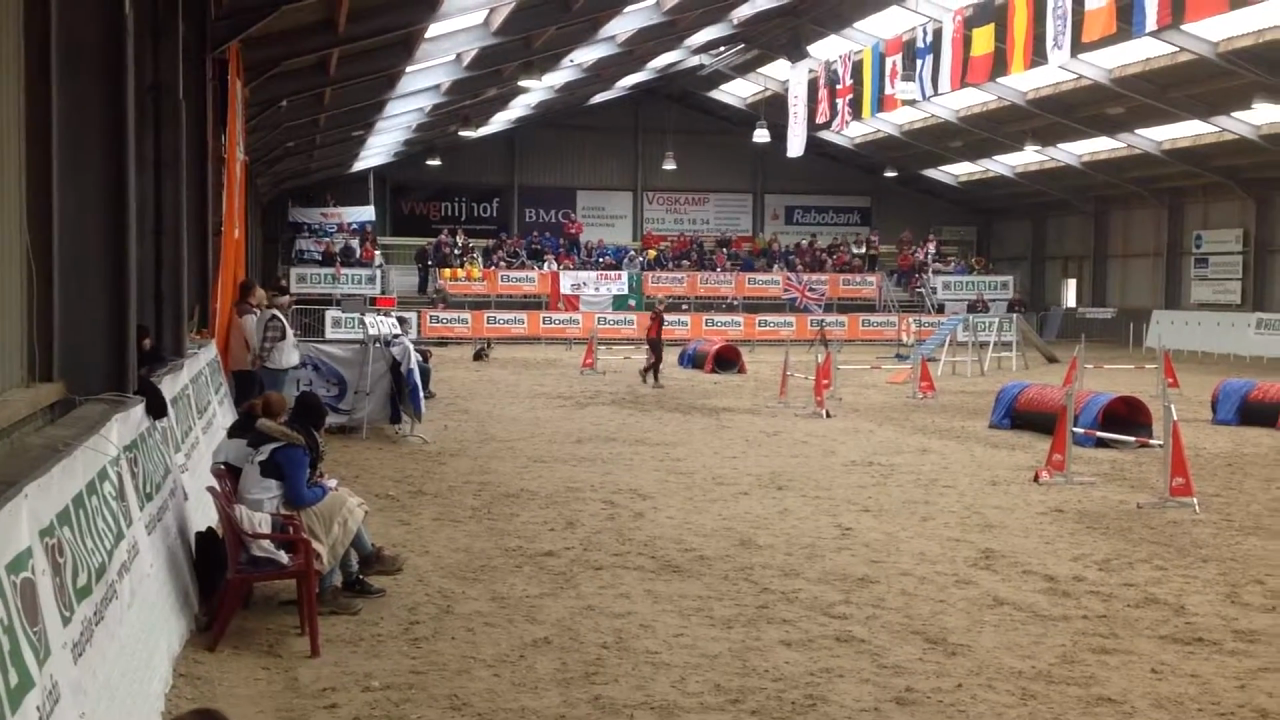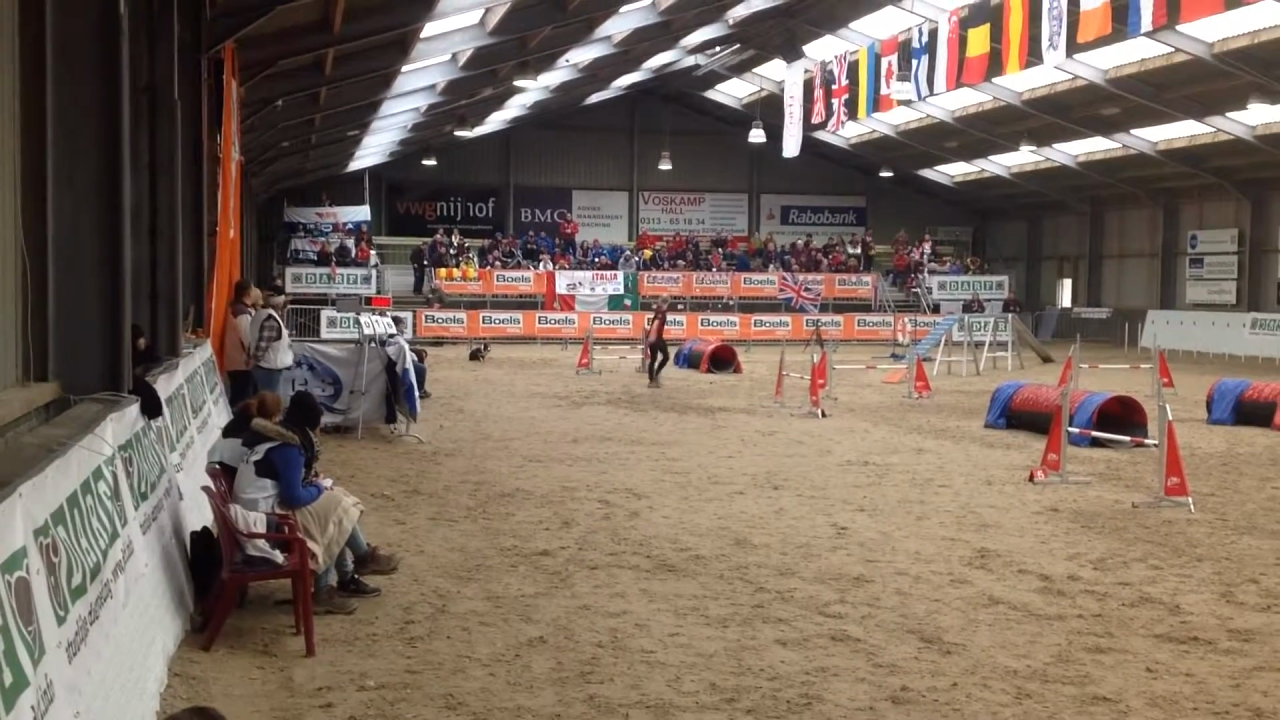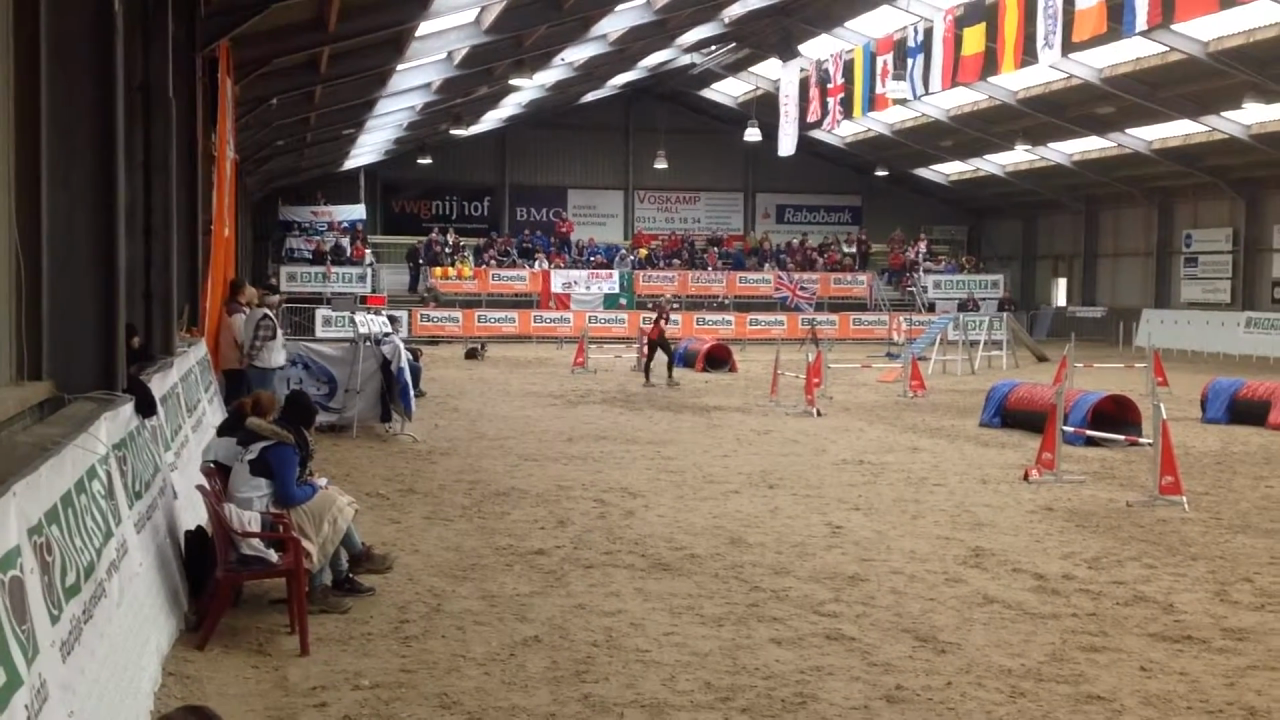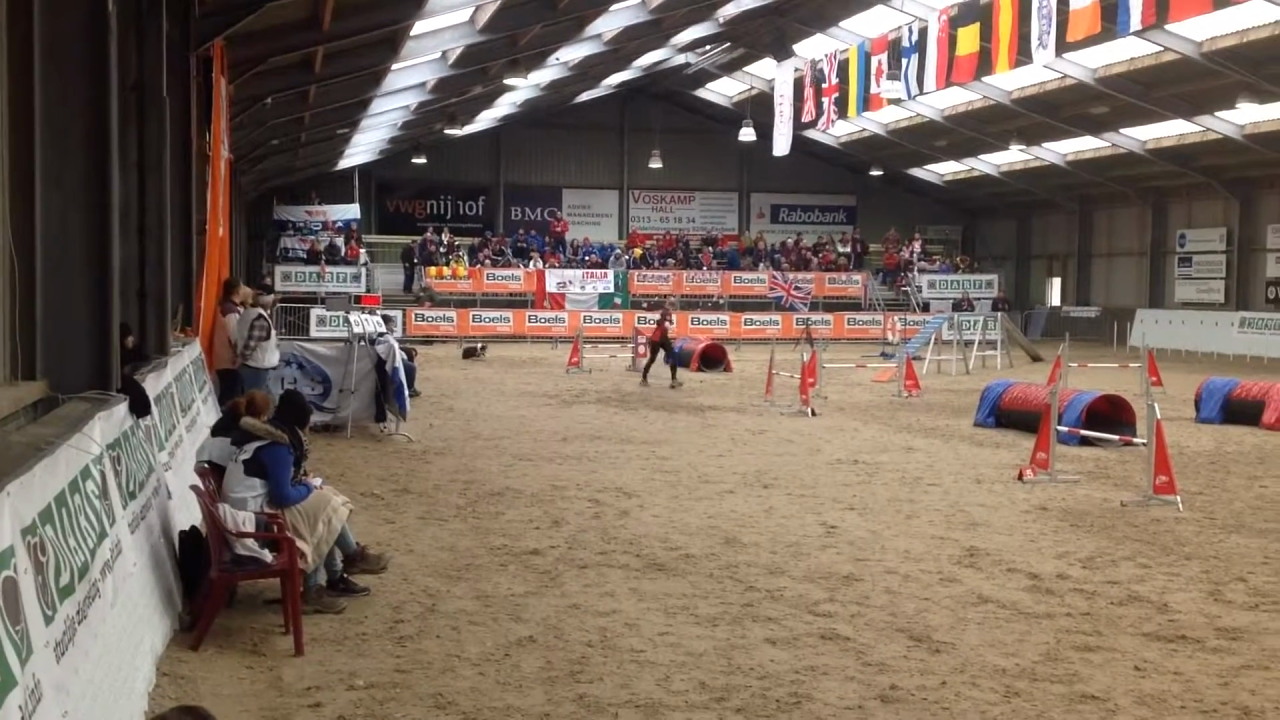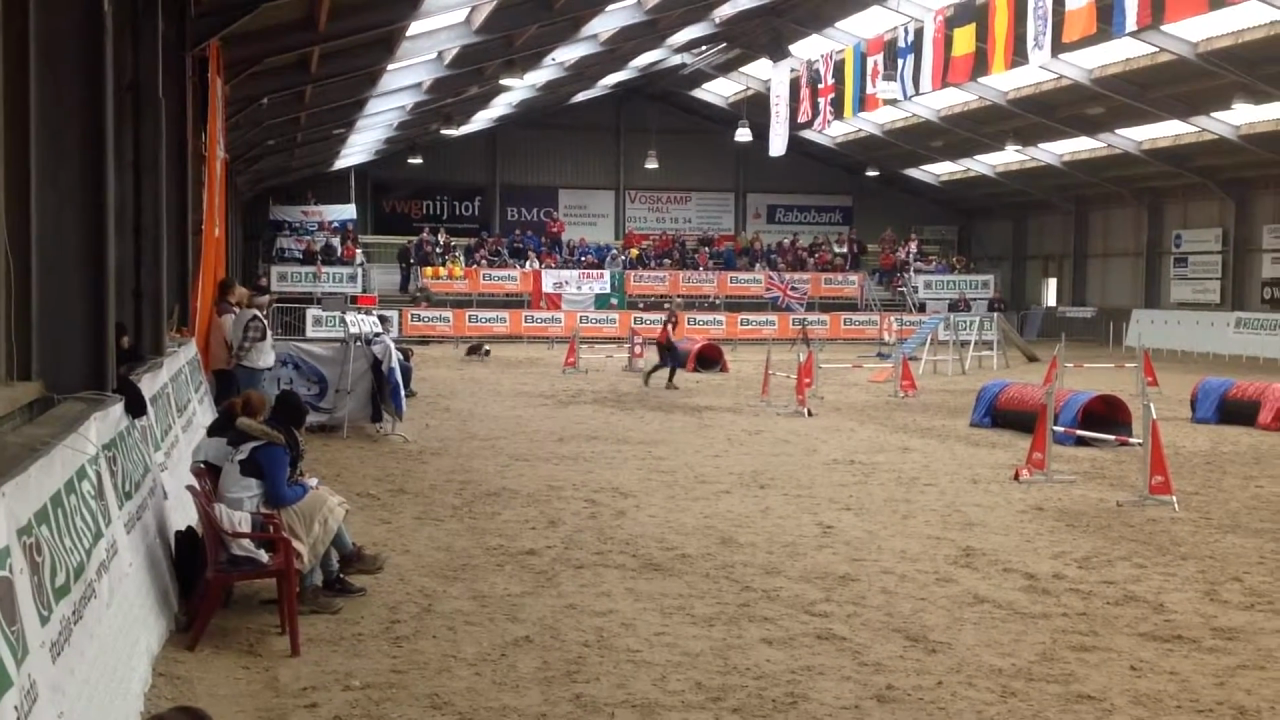
dt=0.1s
person 1, frame 1
left shoulder: (283, 435)
right shoulder: (293, 449)
right elbow: (299, 498)
left wrist: (317, 484)
right wrist: (324, 488)
left hip: (267, 505)
right hip: (272, 514)
left knee: (338, 511)
right knee: (343, 511)
left ankle: (350, 580)
right ankle: (369, 558)
person 1, frame 2
left shoulder: (279, 435)
right shoulder: (289, 448)
right elbow: (294, 498)
left wrist: (313, 484)
right wrist: (319, 488)
left hip: (262, 505)
right hip: (267, 515)
left knee: (335, 513)
right knee: (339, 510)
left ankle: (345, 580)
right ankle: (364, 558)
person 1, frame 3
left shoulder: (273, 433)
right shoulder: (283, 447)
right elbow: (289, 497)
left wrist: (307, 482)
right wrist: (314, 487)
left hip: (257, 504)
right hip: (262, 513)
left knee: (328, 506)
right knee: (334, 509)
left ankle: (340, 579)
right ankle: (358, 557)
person 1, frame 4
left shoulder: (268, 433)
right shoulder: (278, 447)
right elbow: (283, 497)
left wrist: (302, 482)
right wrist: (309, 487)
left hip: (252, 504)
right hip: (256, 513)
left knee: (323, 508)
right knee: (328, 509)
left ankle: (334, 579)
right ankle: (353, 557)
person 1, frame 5
left shoulder: (264, 433)
right shoulder: (273, 447)
right elbow: (279, 497)
left wrist: (298, 482)
right wrist: (305, 487)
left hip: (248, 504)
right hip: (252, 513)
left knee: (319, 503)
right knee: (324, 509)
left ankle: (331, 579)
right ankle: (349, 557)
